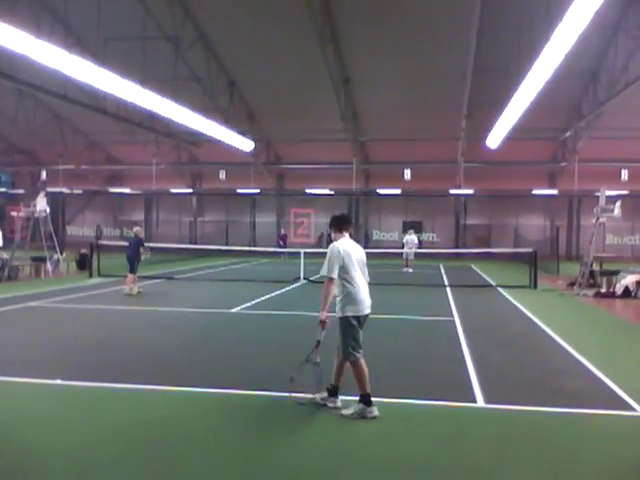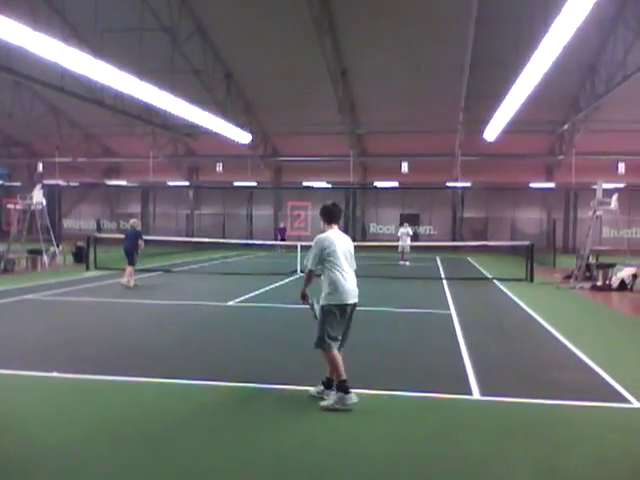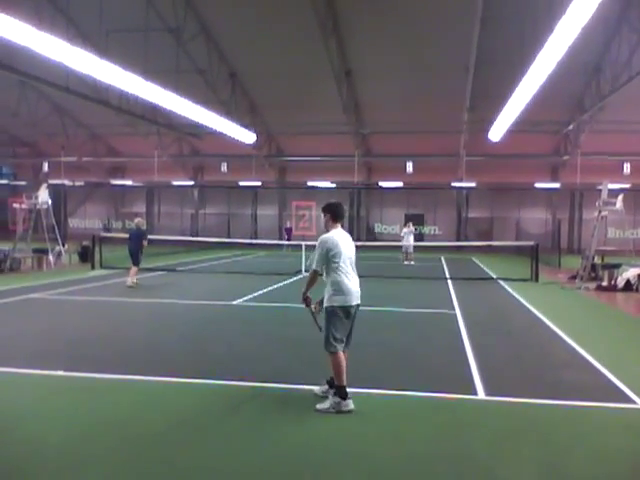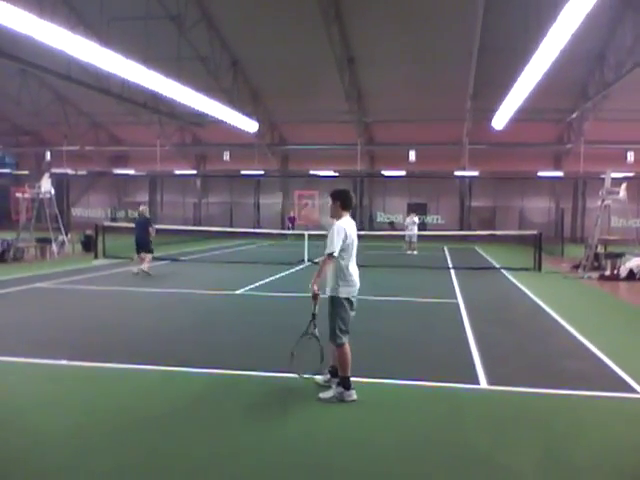
dt=0.4s
person 1, frame 1
left shoulder: (336, 247)
right shoulder: (358, 248)
left elbow: (330, 281)
left wrist: (324, 310)
left hip: (350, 307)
right hip: (361, 304)
left knee: (354, 355)
right knee: (344, 350)
left ankle: (367, 404)
right ankle: (332, 394)
person 1, frame 2
left shoulder: (322, 239)
right shoulder: (347, 240)
left elbow: (311, 270)
left wrist: (303, 290)
left hip: (334, 296)
right hip: (351, 295)
left knee: (327, 344)
right knee: (336, 344)
left ankle: (344, 391)
right ankle: (329, 386)
person 1, frame 3
left shoulder: (326, 239)
right shoulder: (348, 239)
left elbow: (316, 271)
left wrist: (306, 292)
right wrist: (324, 298)
left hip: (339, 298)
right hip: (353, 296)
left knee: (334, 347)
right knee: (341, 345)
left ankle: (342, 398)
right ankle: (334, 385)
person 1, frame 4
left shoulder: (339, 226)
right shoulder: (349, 223)
left elbow: (329, 256)
left wrist: (315, 283)
left hip: (341, 288)
right hip: (347, 285)
left knee: (339, 337)
right knee: (338, 335)
left ankle: (345, 388)
right ankle: (335, 373)
